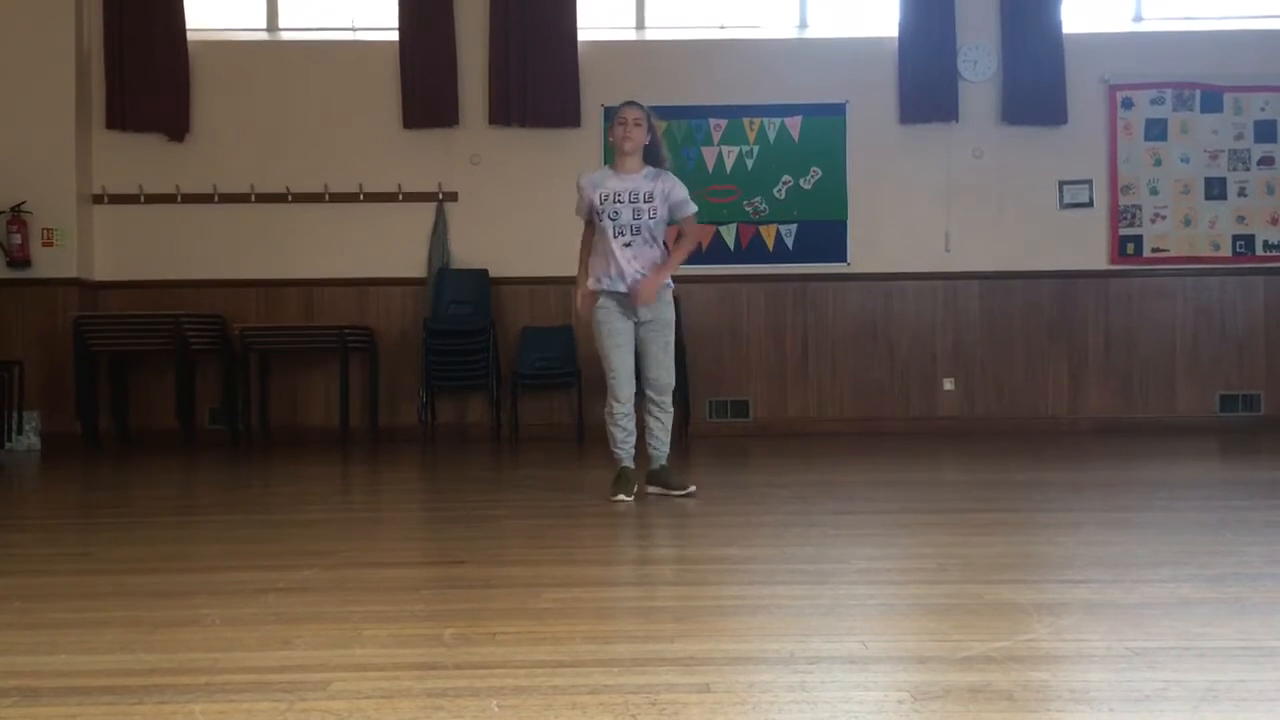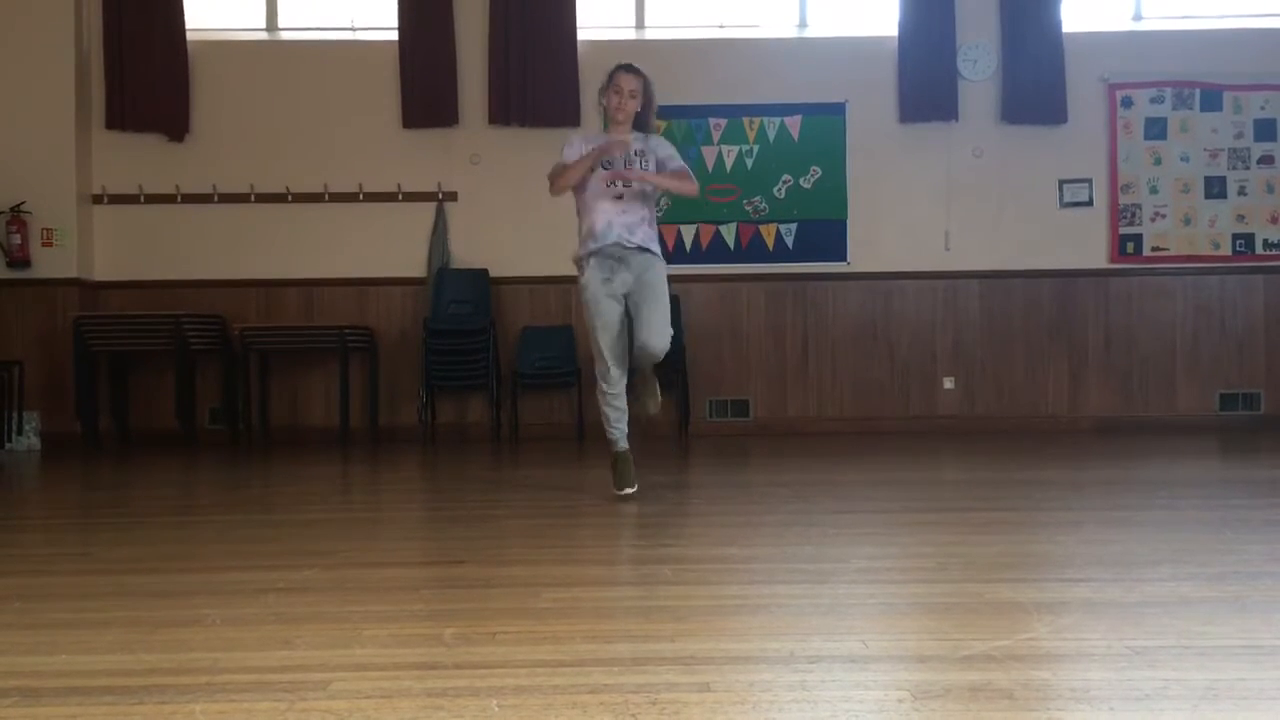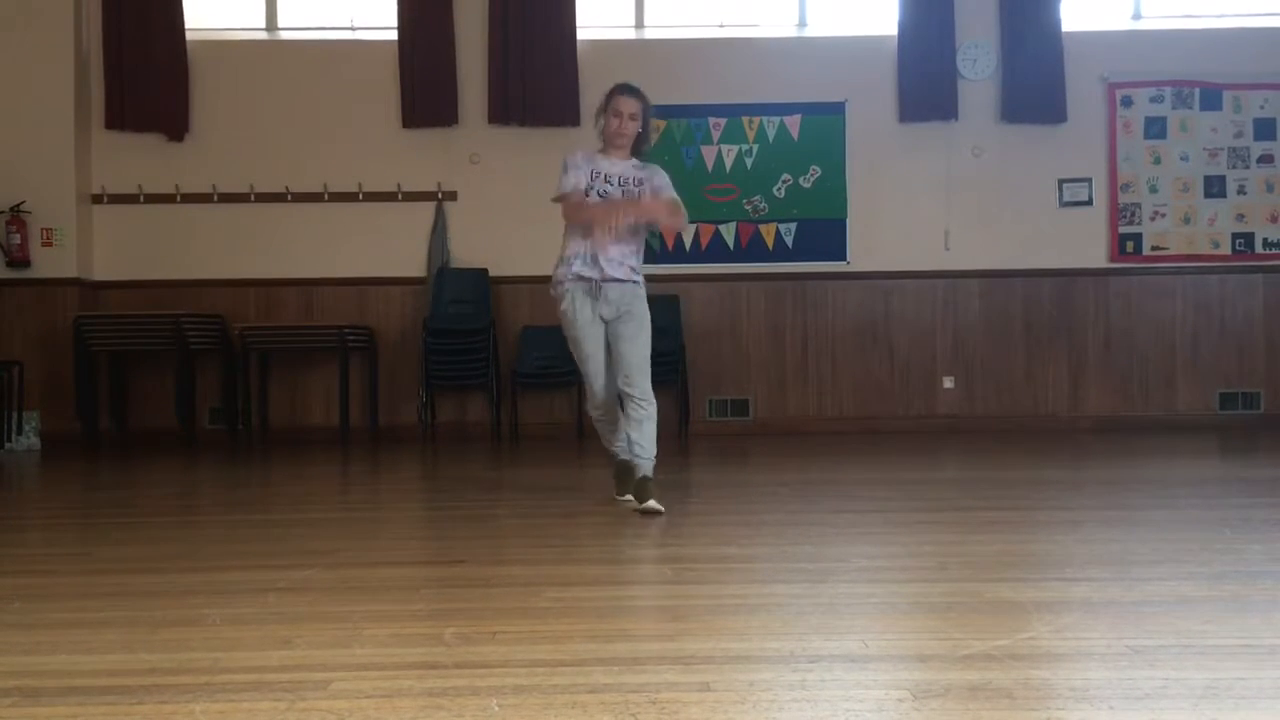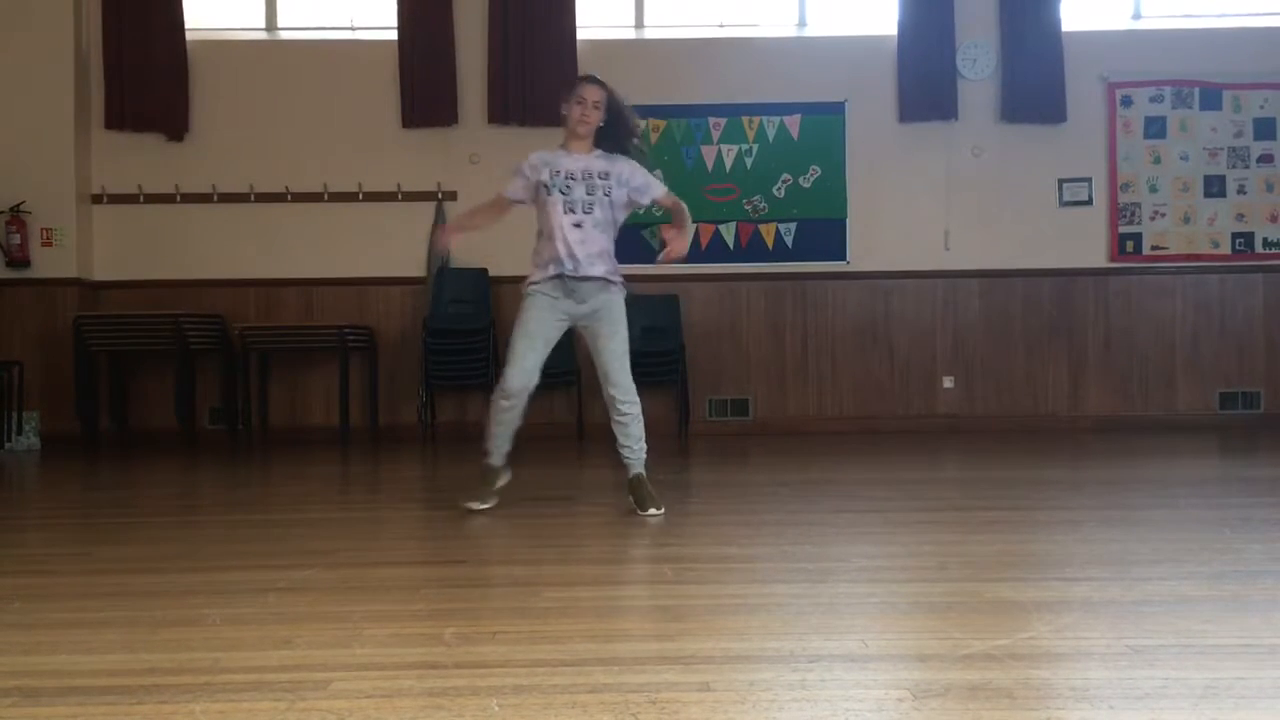
dt=0.3s
person 1, frame 1
left shoulder: (667, 184)
right shoulder: (591, 184)
left elbow: (689, 233)
left wrist: (660, 275)
right wrist: (584, 276)
left hip: (655, 296)
right hip: (609, 297)
left knee: (659, 387)
right knee: (620, 388)
left ankle: (659, 466)
right ankle: (625, 467)
person 1, frame 2
left shoulder: (655, 147)
right shoulder: (582, 143)
left elbow: (691, 186)
right elbow: (556, 183)
left wrist: (646, 177)
right wrist: (597, 155)
left hip: (643, 258)
right hip: (598, 262)
left knee: (655, 344)
right knee: (610, 366)
left ankle: (645, 372)
right ankle: (620, 448)
person 1, frame 3
left shoulder: (651, 176)
right shoulder: (578, 163)
left elbow: (678, 219)
right elbow: (569, 211)
left wrist: (644, 210)
right wrist: (631, 205)
left hip: (627, 286)
right hip: (579, 284)
left knee: (637, 385)
right knee: (601, 388)
left ankle: (642, 476)
right ankle: (621, 458)
person 1, frame 4
left shoulder: (622, 167)
right shoulder: (538, 164)
left elbow: (674, 204)
right elbow: (497, 206)
left wrist: (682, 229)
right wrist: (456, 226)
left hip: (600, 289)
right hip: (547, 287)
left knee: (619, 386)
right knee: (515, 382)
left ankle: (637, 476)
right ankle: (494, 464)
